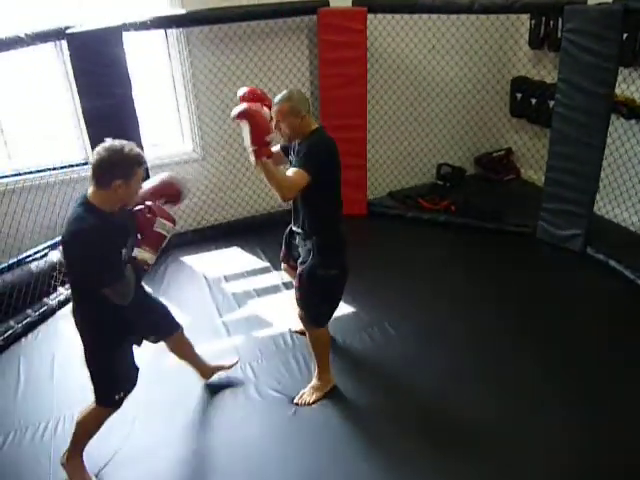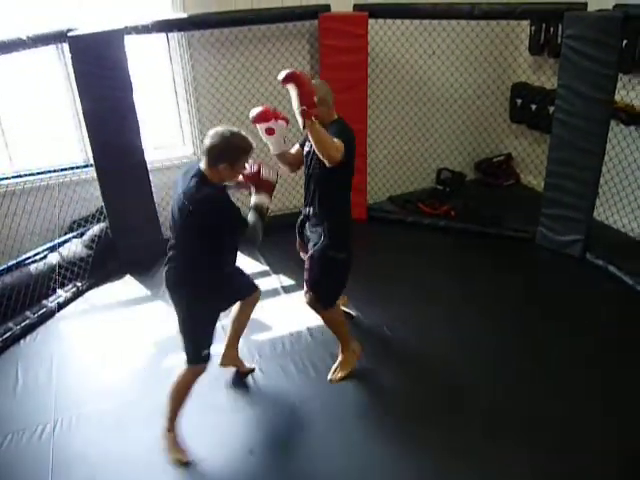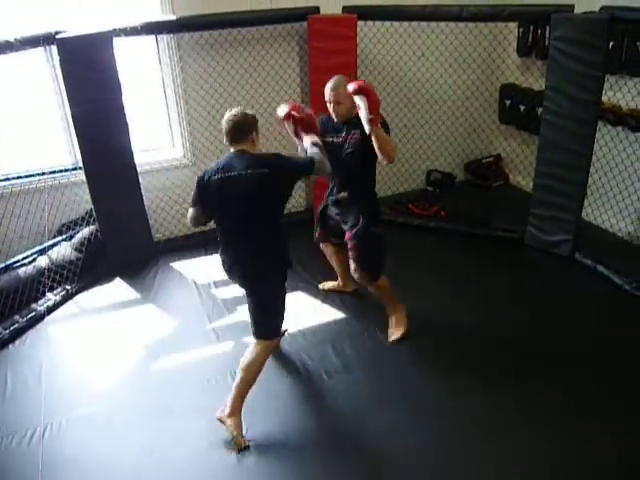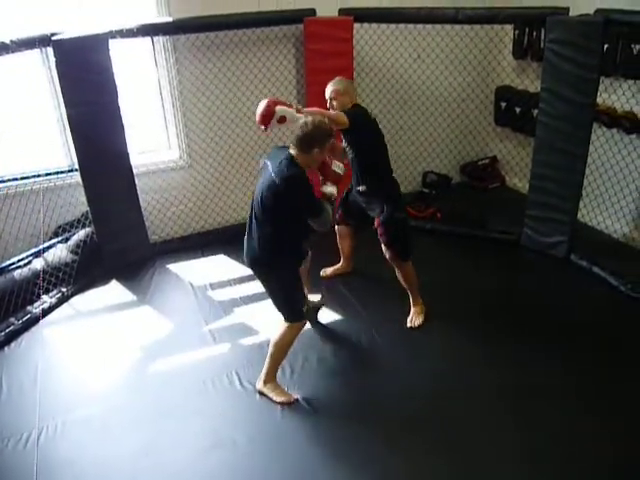
dt=0.4s
person 1, frame 1
left shoulder: (105, 204)
right shoulder: (87, 232)
left elbow: (122, 238)
right elbow: (122, 293)
left hip: (130, 301)
right hip: (105, 322)
left knee: (172, 332)
right knee: (110, 401)
left ankle: (203, 370)
person 1, frame 2
left shoulder: (194, 171)
right shoulder: (211, 200)
right elbow: (252, 236)
left wrist: (246, 176)
right wrist: (260, 196)
left hip: (214, 267)
right hip: (190, 283)
left knee: (250, 293)
right knee: (197, 365)
left ankle: (231, 356)
right ankle: (170, 430)
person 1, frame 3
left shoulder: (210, 174)
right shoulder: (270, 165)
left elbow: (195, 220)
right elbow: (321, 167)
right wrist: (308, 136)
left hip: (233, 261)
right hip: (264, 263)
right knee: (266, 340)
left ankle: (271, 327)
right ankle: (231, 410)
person 1, frame 4
left shoulder: (279, 155)
right shoulder: (294, 178)
right elbow: (322, 223)
left hip: (259, 244)
right hip: (271, 254)
left knee: (304, 256)
right knee: (295, 321)
left ankle: (305, 302)
right ankle: (267, 380)
person 2, frame 1
left shoulder: (318, 146)
right shoulder: (298, 140)
left elbow: (286, 191)
right elbow: (272, 161)
left hip: (322, 239)
right hip: (303, 230)
left knee: (310, 312)
right knee: (292, 269)
left ankle: (324, 377)
right ankle: (312, 326)
person 2, frame 2
left shoulder: (340, 131)
right shoulder: (309, 131)
left elbow: (331, 157)
right elbow: (294, 163)
left wrist: (306, 120)
right wrist: (277, 144)
left hip: (332, 224)
right hip: (313, 217)
left knee: (316, 297)
right knee: (311, 258)
left ankle: (349, 349)
right ankle: (333, 298)
person 2, frame 3
left shoulder: (371, 121)
right shoulder: (325, 122)
left elbow: (389, 158)
left wrist: (372, 124)
left hip: (359, 205)
right hip: (334, 199)
left knee: (362, 270)
right knee: (326, 240)
left ankle: (396, 312)
right ankle: (344, 281)
person 2, frame 4
left shoulder: (357, 116)
right shoulder: (349, 120)
left elbow: (326, 117)
left hip: (382, 193)
right hip: (359, 188)
left knee: (395, 253)
right knee: (342, 222)
left ankle: (416, 303)
right ankle: (346, 264)
